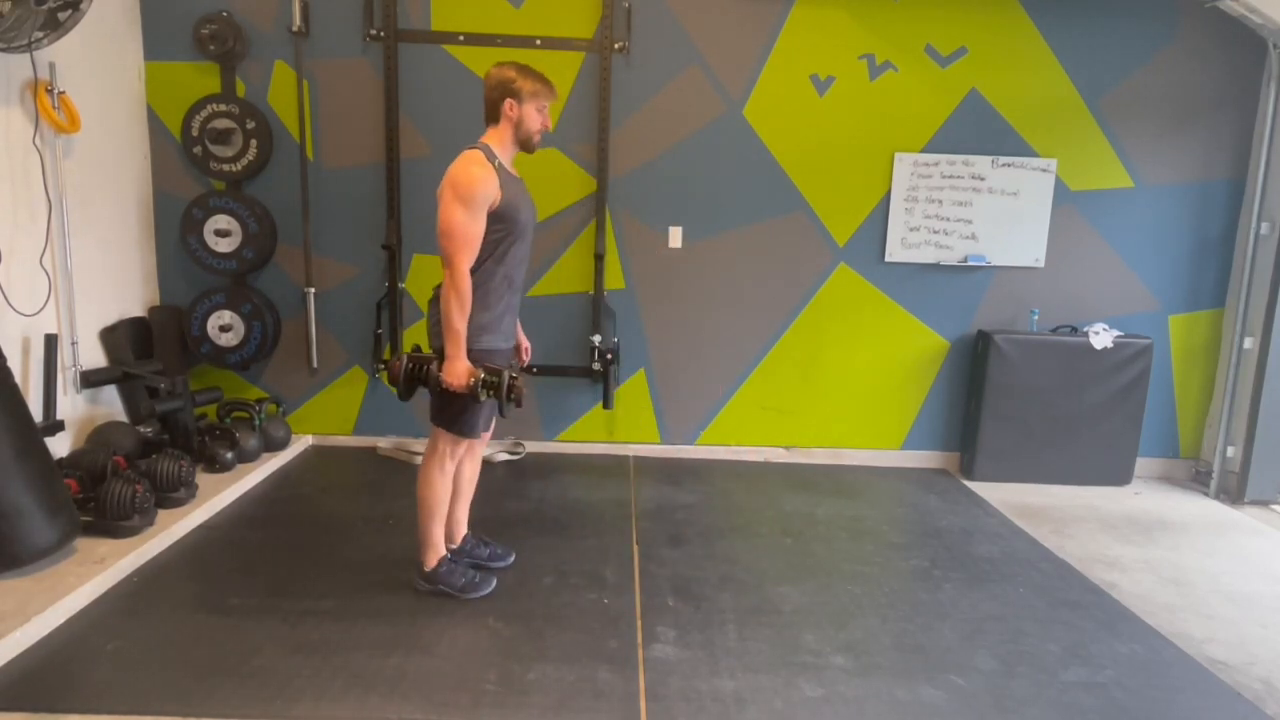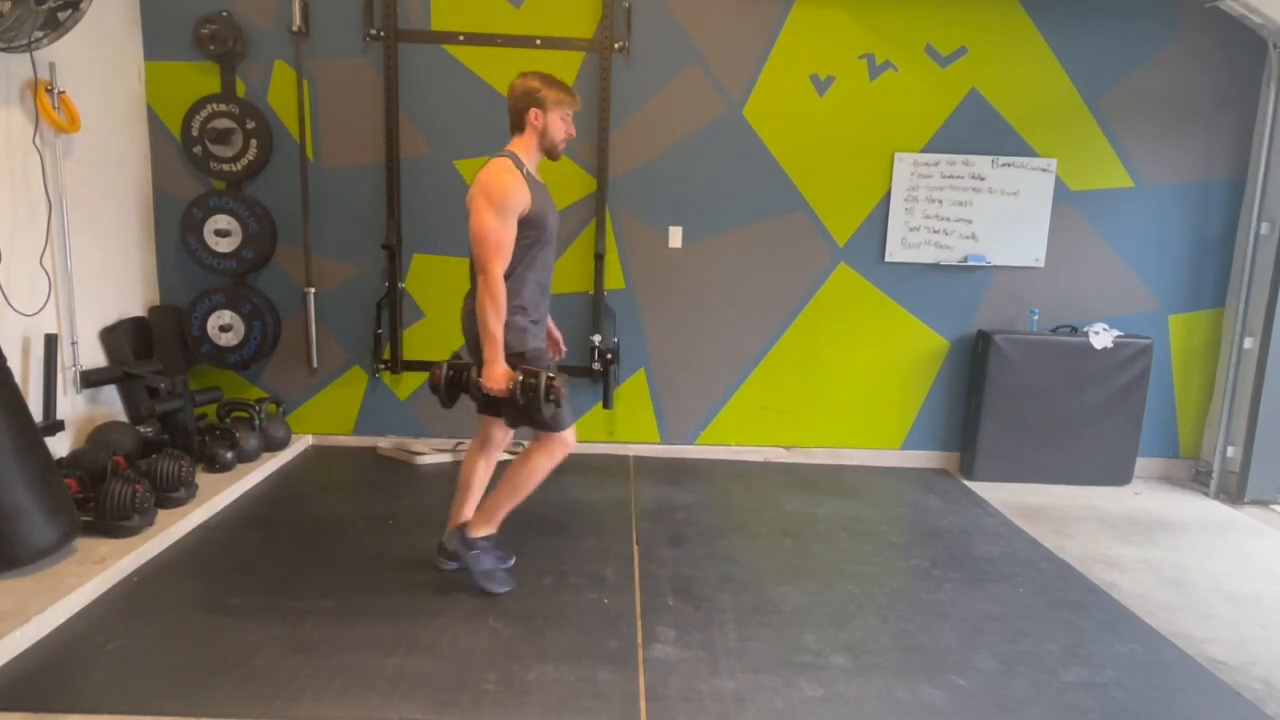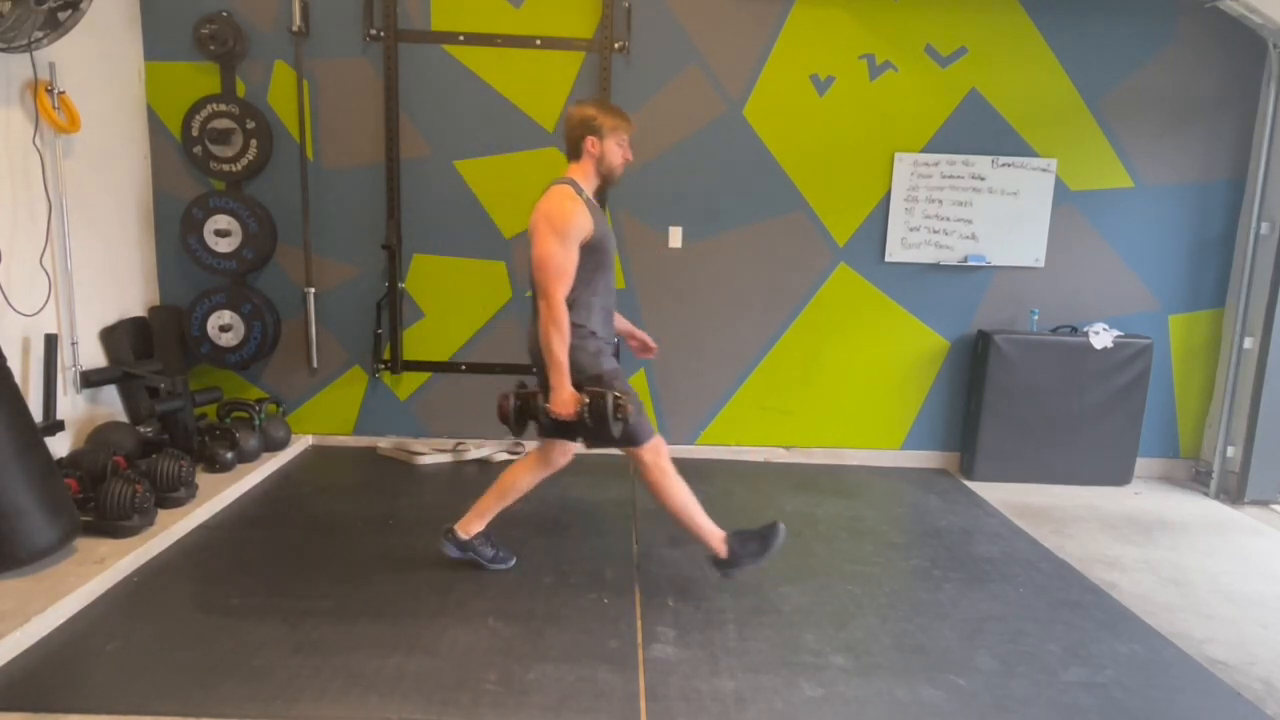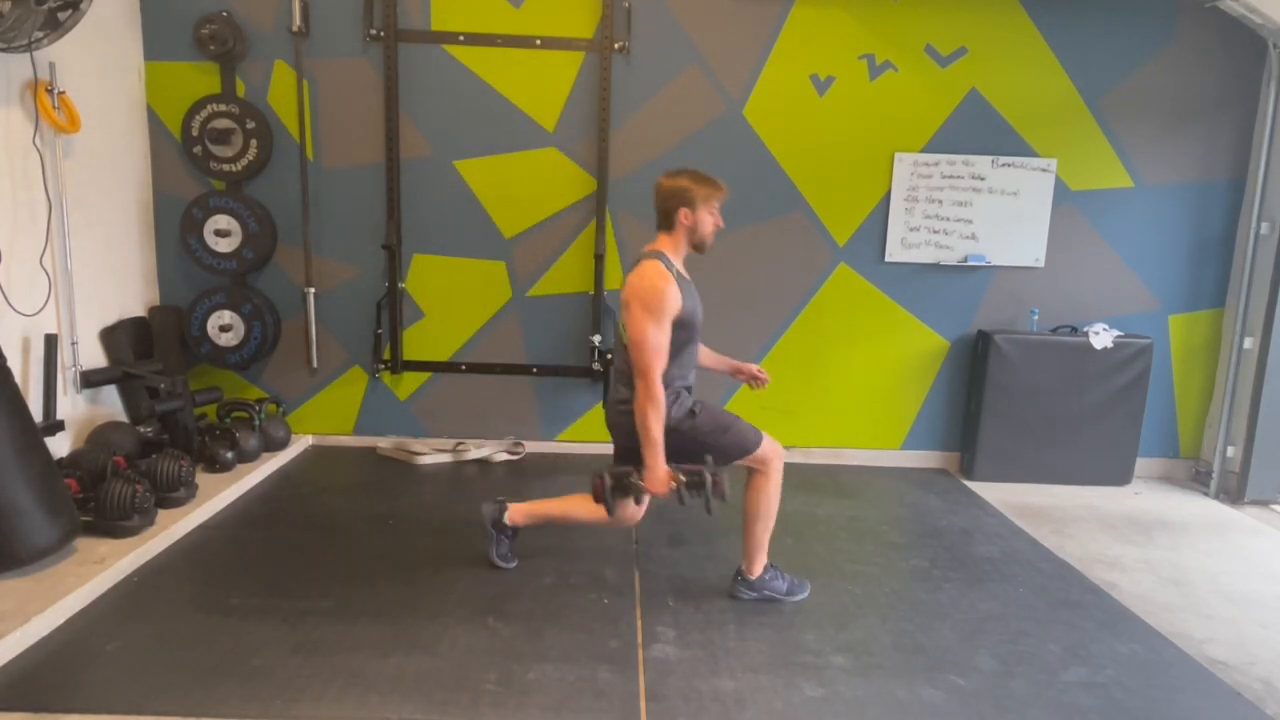
dt=0.3s
person 1, frame 1
left shoulder: (503, 172)
right shoulder: (474, 172)
right elbow: (458, 270)
left wrist: (514, 329)
right wrist: (456, 353)
left hip: (492, 334)
right hip: (470, 338)
left knee: (476, 439)
right knee: (449, 446)
left ankle: (458, 540)
right ankle: (433, 563)
person 1, frame 2
left shoulder: (525, 177)
right shoulder: (503, 179)
right elbow: (490, 276)
left wrist: (545, 323)
right wrist: (494, 358)
left hip: (520, 327)
right hip: (505, 333)
left knee: (495, 435)
right knee: (559, 438)
left ankle: (456, 538)
right ankle: (476, 533)
person 1, frame 3
left shoulder: (581, 202)
right shoulder: (563, 206)
right elbow: (552, 302)
left wrist: (624, 327)
right wrist: (560, 383)
left hip: (583, 350)
right hip: (578, 357)
left knee: (553, 455)
right knee: (651, 452)
left ankle: (466, 534)
right ankle: (724, 549)
person 1, frame 4
left shoulder: (671, 269)
right shoulder: (655, 282)
right elbow: (648, 381)
left wrist: (733, 365)
right wrist: (654, 462)
left hip: (651, 409)
right hip: (658, 412)
left knee: (625, 511)
right knee: (768, 459)
left ankle: (507, 516)
right ankle: (754, 574)
